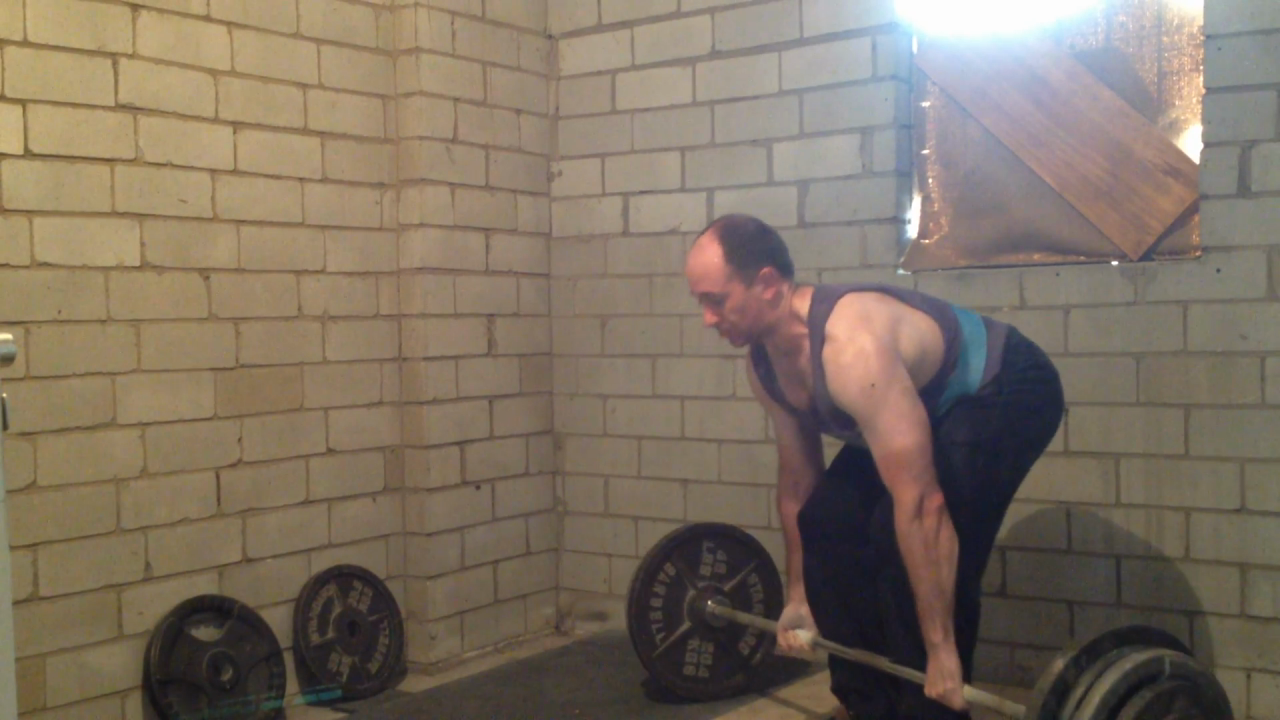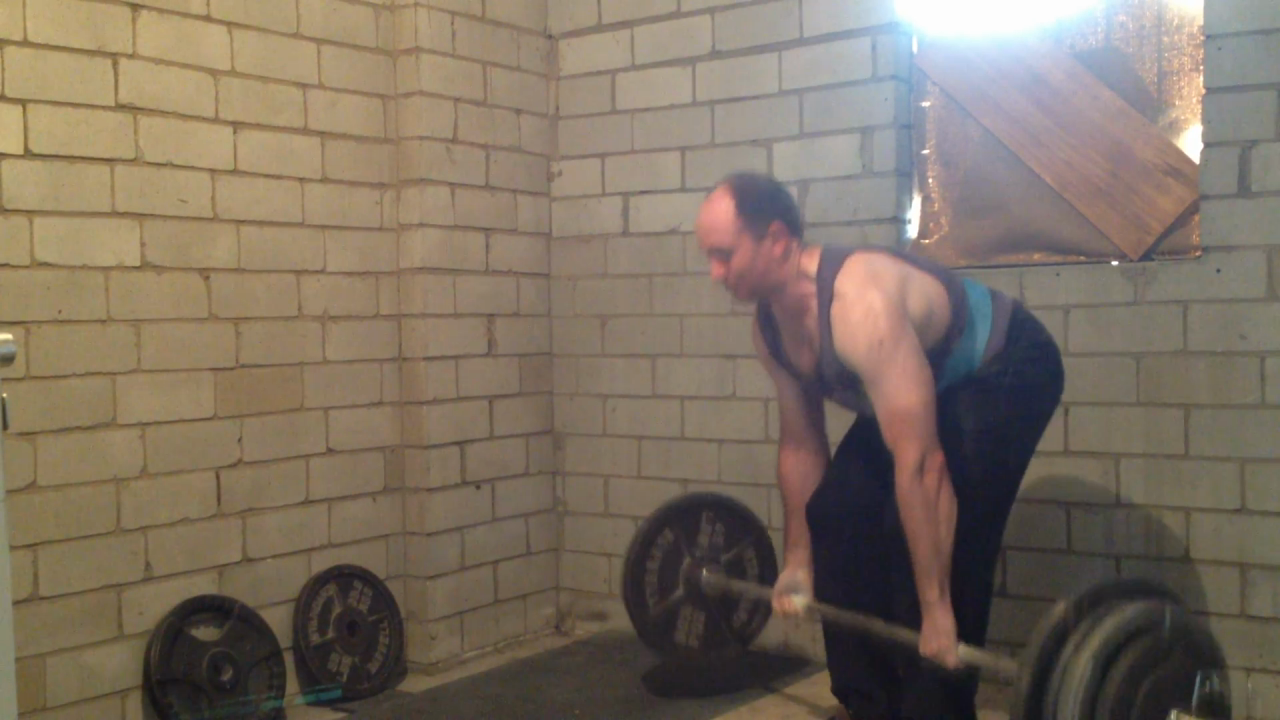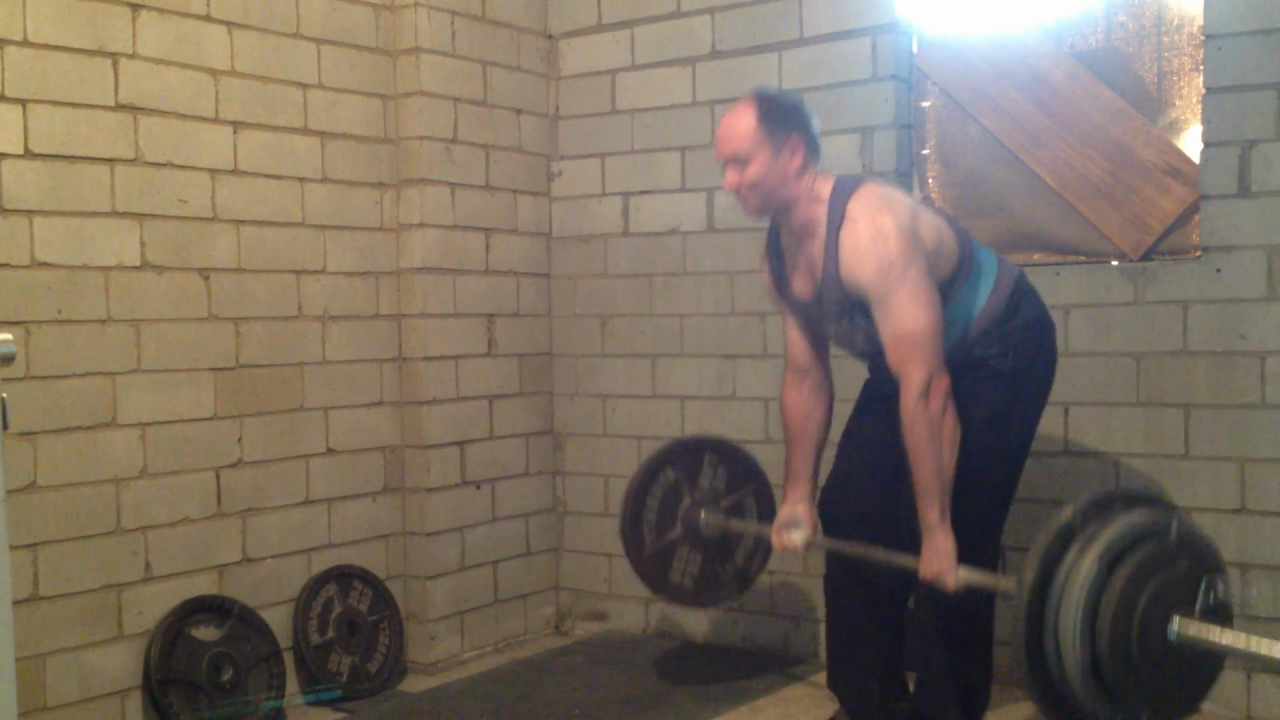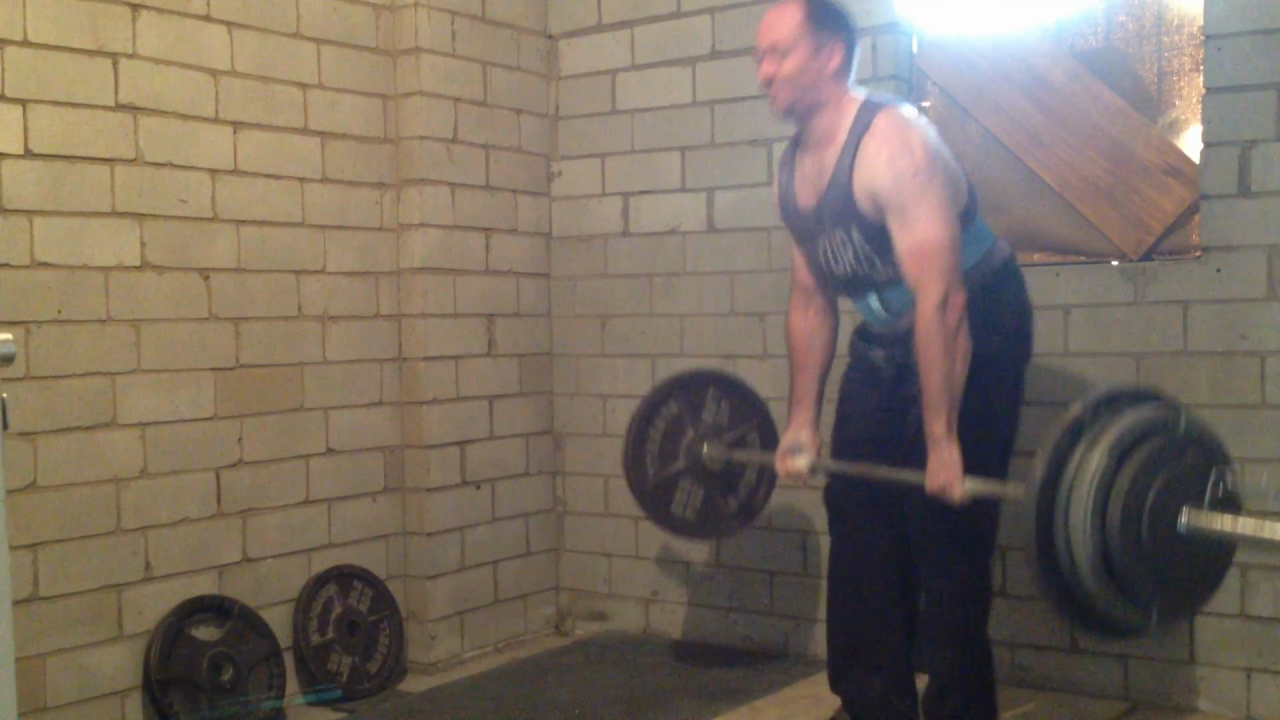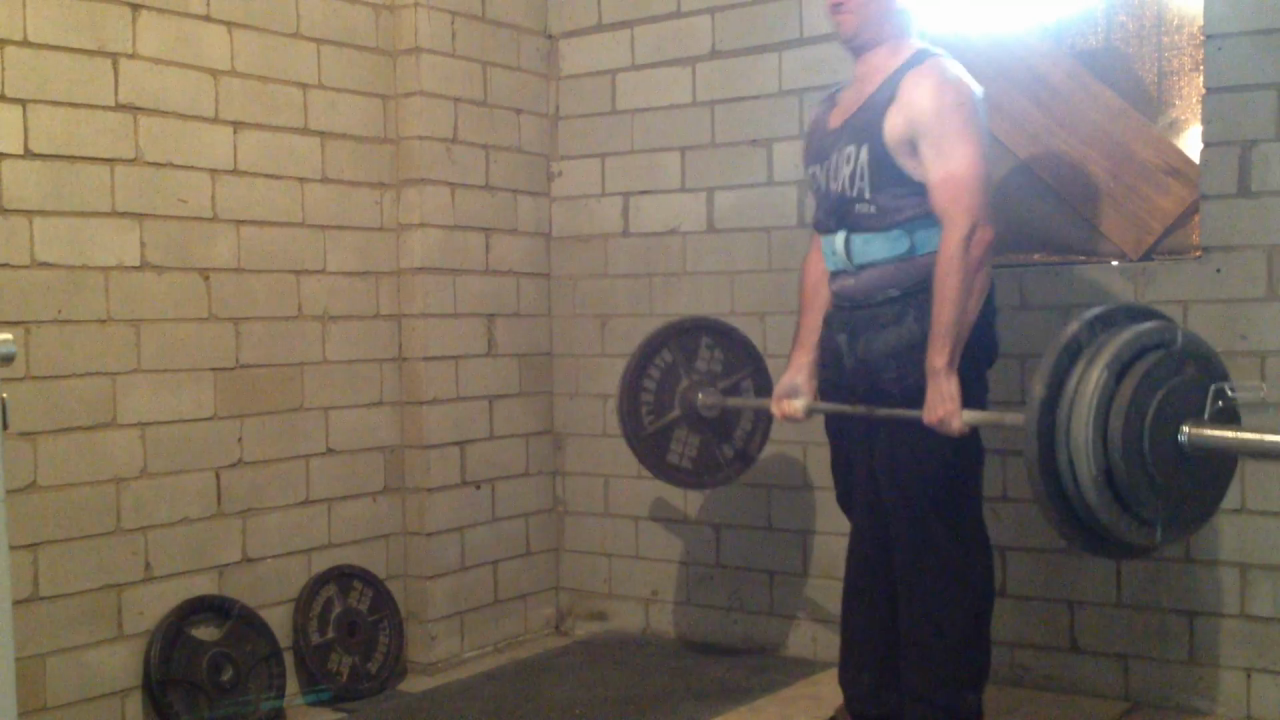
dt=0.3s
person 1, frame 1
left shoulder: (853, 349)
right shoulder: (765, 362)
left elbow: (920, 507)
right elbow: (798, 478)
left wrist: (942, 652)
right wrist: (798, 595)
left hip: (1005, 394)
right hip: (926, 401)
left knee: (901, 538)
right knee: (825, 523)
person 1, frame 2
left shoulder: (861, 306)
right shoulder: (771, 325)
left elbow: (920, 468)
right elbow: (799, 444)
left wrist: (936, 611)
right wrist: (797, 561)
left hip: (1007, 373)
right hip: (925, 379)
left knee: (928, 537)
right knee: (836, 518)
person 1, frame 3
left shoulder: (872, 230)
right shoulder: (780, 253)
left elbow: (927, 390)
right elbow: (804, 375)
left wrist: (937, 530)
right wrist: (797, 496)
left hip: (996, 352)
right hip: (908, 363)
left knee: (946, 551)
right knee: (849, 517)
person 1, frame 4
left shoulder: (893, 144)
right shoulder: (793, 166)
left elbow: (941, 302)
right elbow: (810, 300)
left wrist: (943, 444)
right wrist: (801, 421)
left hip: (974, 328)
right hip: (885, 342)
left knee: (944, 525)
right knee: (858, 519)
person 1, frame 5
left shoulder: (934, 86)
right shoulder: (834, 106)
left elbow: (967, 230)
left wrist: (946, 370)
right wrist: (804, 360)
left hip: (921, 333)
right hip: (852, 338)
left knee: (933, 532)
right knee: (871, 528)
